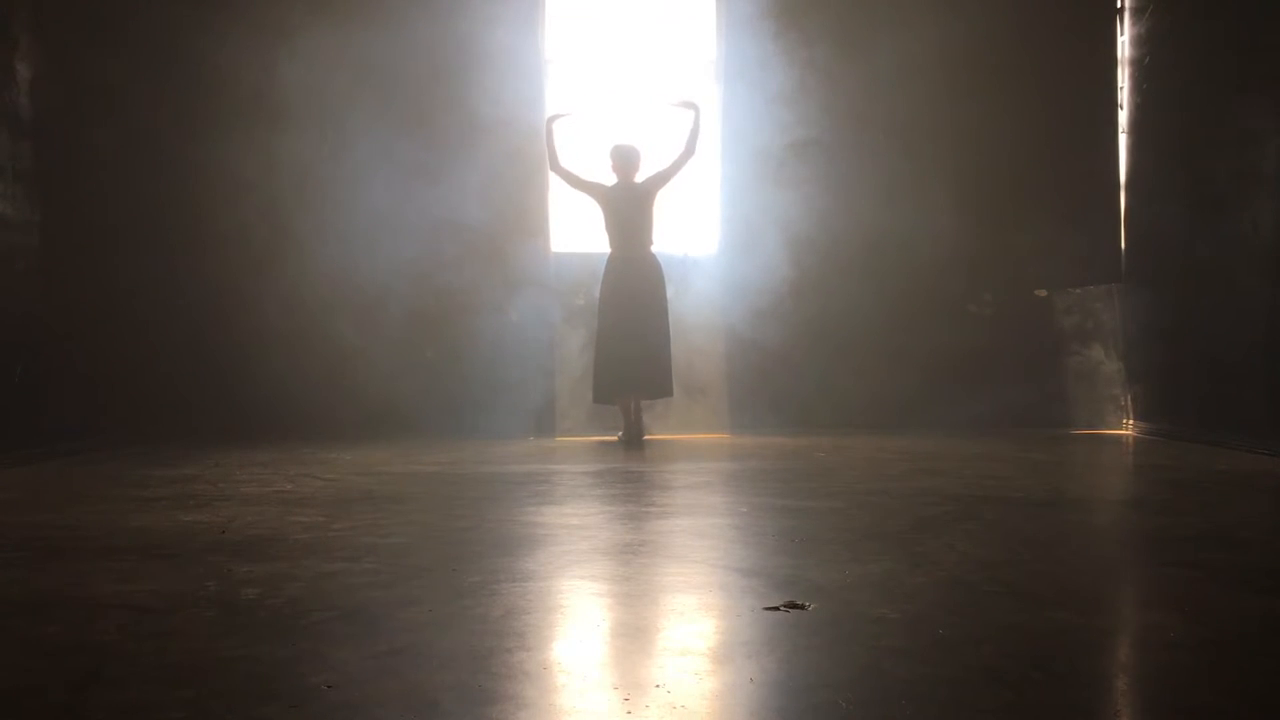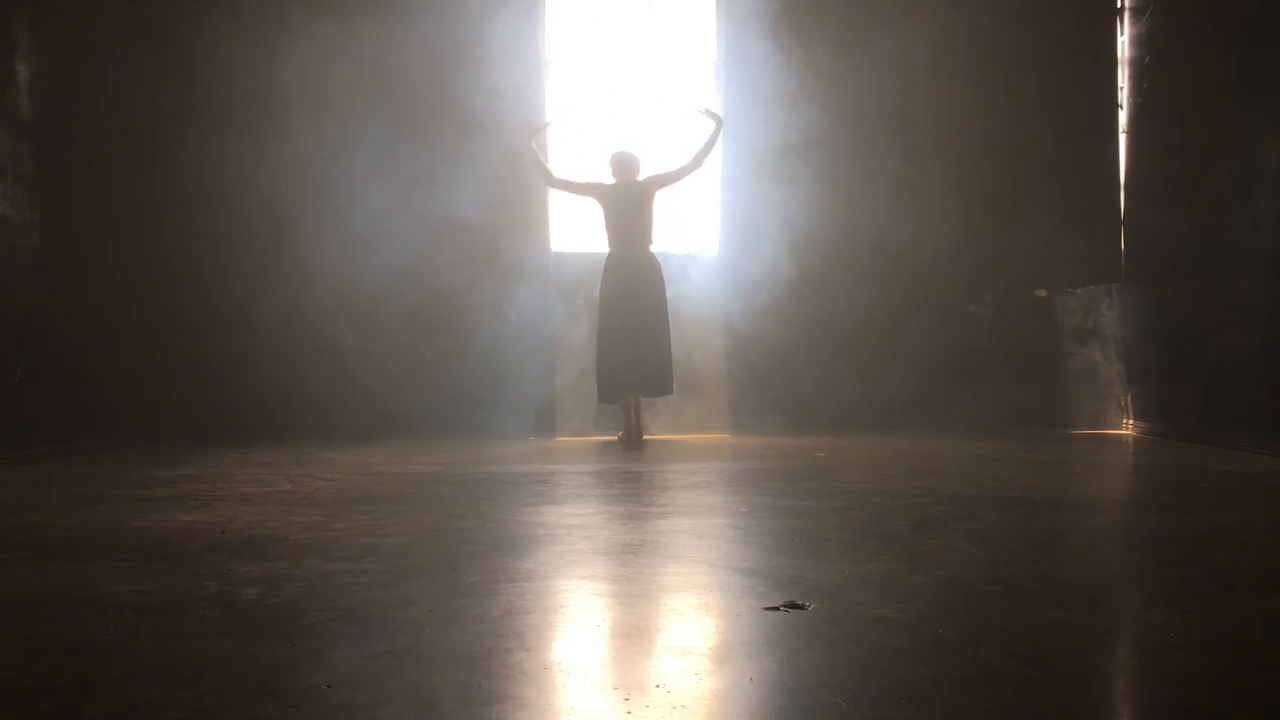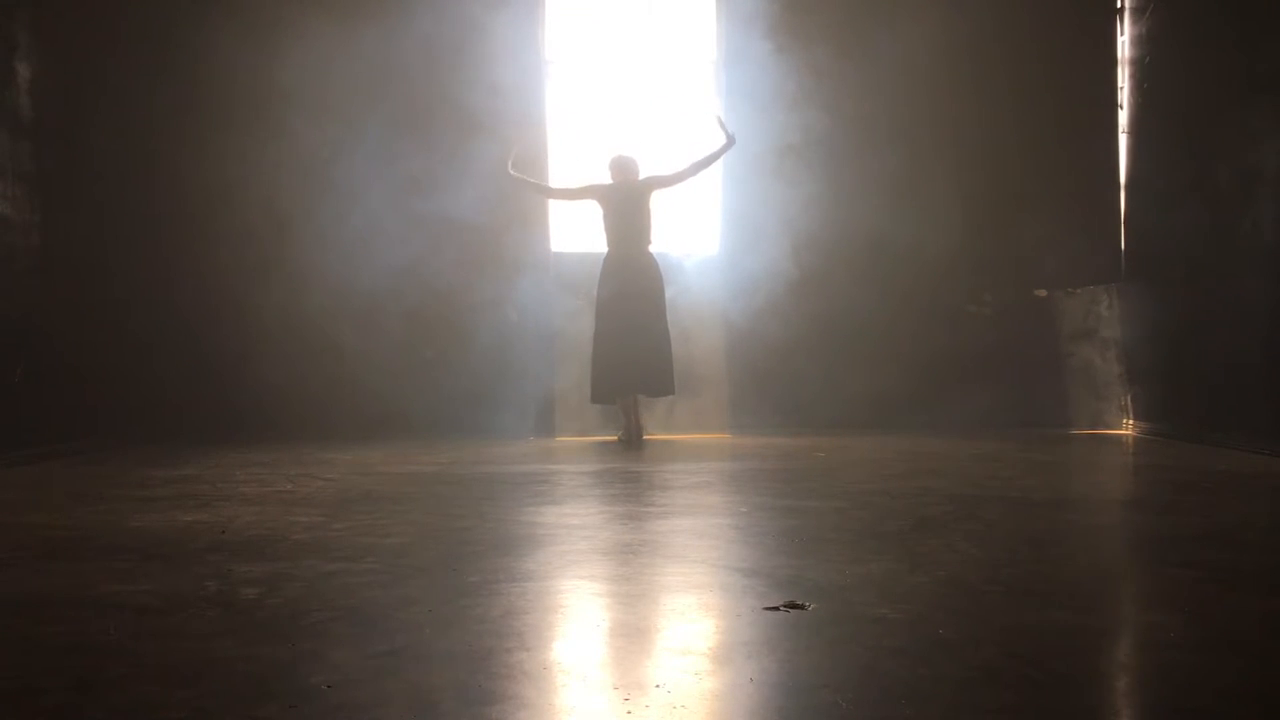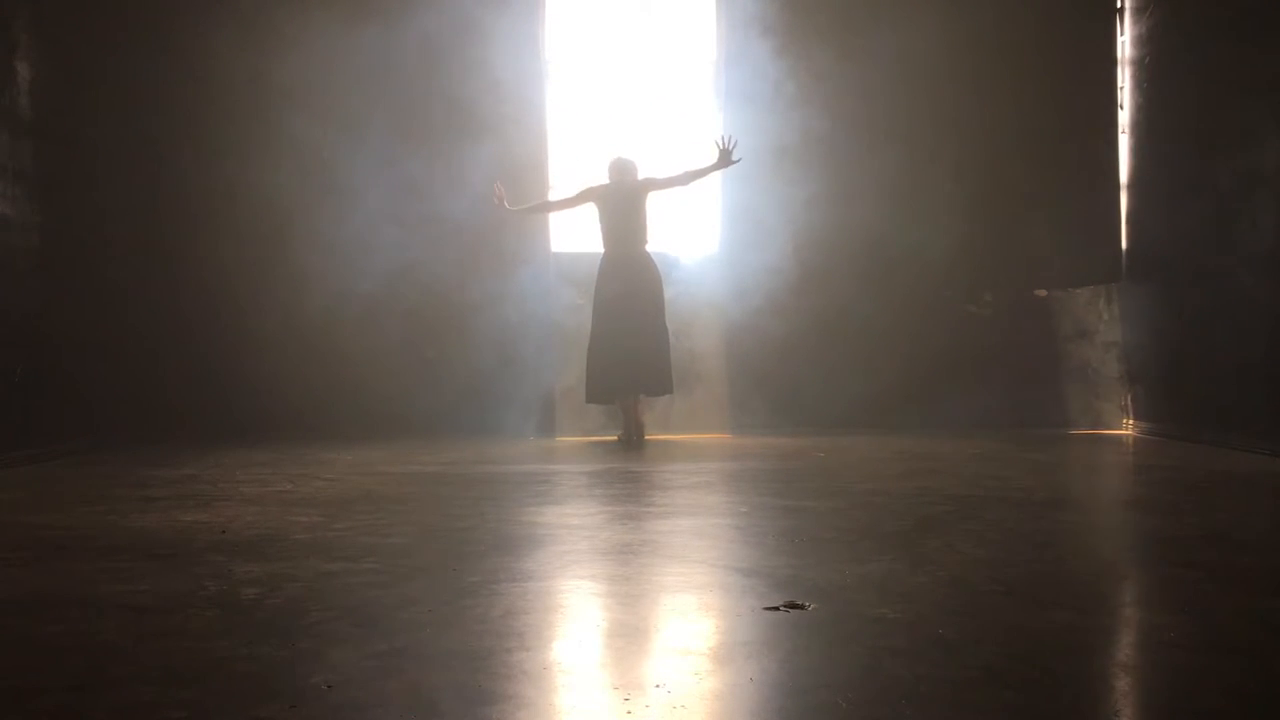
dt=0.5s
person 1, frame 1
left shoulder: (603, 194)
right shoulder: (648, 189)
left elbow: (556, 167)
right elbow: (687, 154)
left wrist: (550, 128)
right wrist: (696, 114)
left hip: (618, 272)
right hip: (647, 271)
left knee: (617, 347)
right knee: (646, 344)
left ankle: (629, 425)
right ankle: (638, 421)
person 1, frame 2
left shoulder: (603, 191)
right shoulder: (648, 187)
left elbow: (552, 180)
right elbow: (693, 164)
left wrist: (535, 144)
right wrist: (716, 127)
left hip: (617, 271)
right hip: (646, 270)
left knee: (618, 346)
right knee: (646, 343)
left ankle: (629, 425)
right ankle: (637, 422)
person 1, frame 3
left shoulder: (601, 191)
right shoulder: (646, 186)
left elbow: (551, 192)
right elbow: (689, 171)
left wrist: (515, 174)
right wrist: (725, 147)
left hip: (615, 272)
right hip: (644, 270)
left knee: (617, 346)
right knee: (645, 342)
left ankle: (629, 425)
right ankle: (635, 422)
person 1, frame 4
left shoulder: (598, 192)
right shoulder: (642, 186)
left elbow: (551, 205)
right elbow: (682, 179)
left wrist: (511, 208)
right wrist: (718, 165)
left hip: (612, 271)
right hip: (642, 269)
left knee: (614, 344)
right knee: (645, 341)
left ankle: (629, 423)
right ankle: (635, 418)
